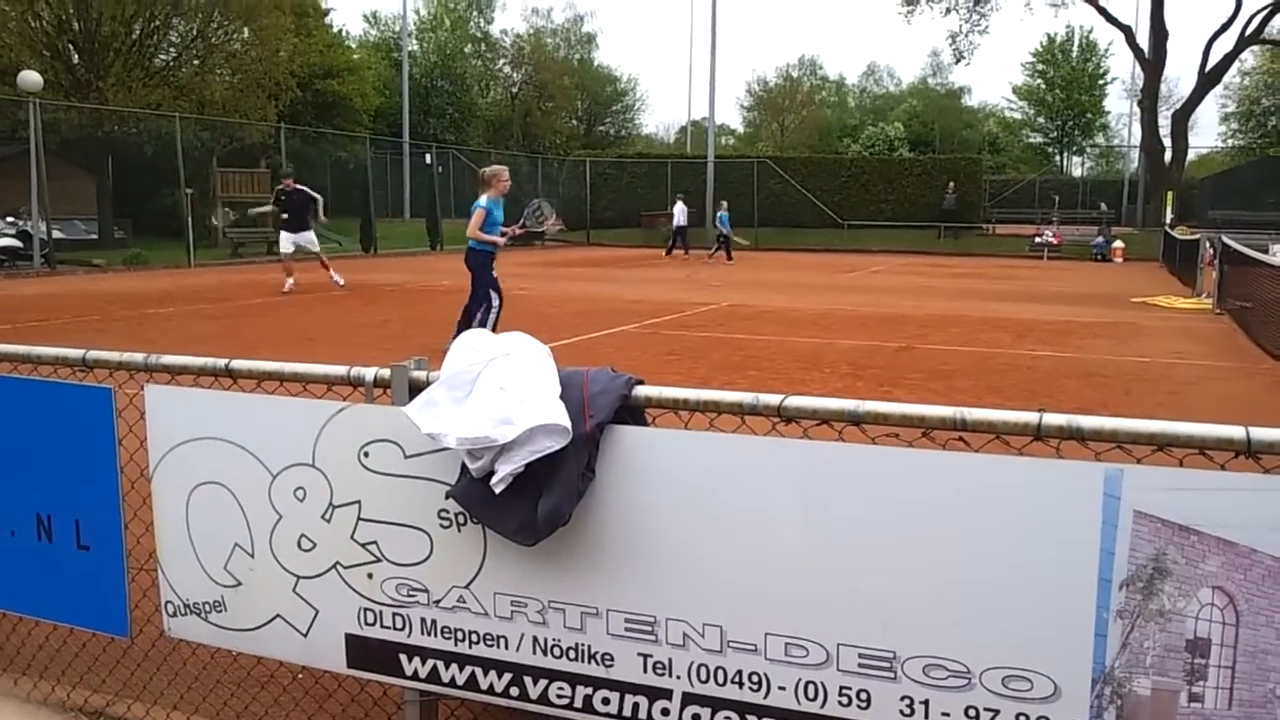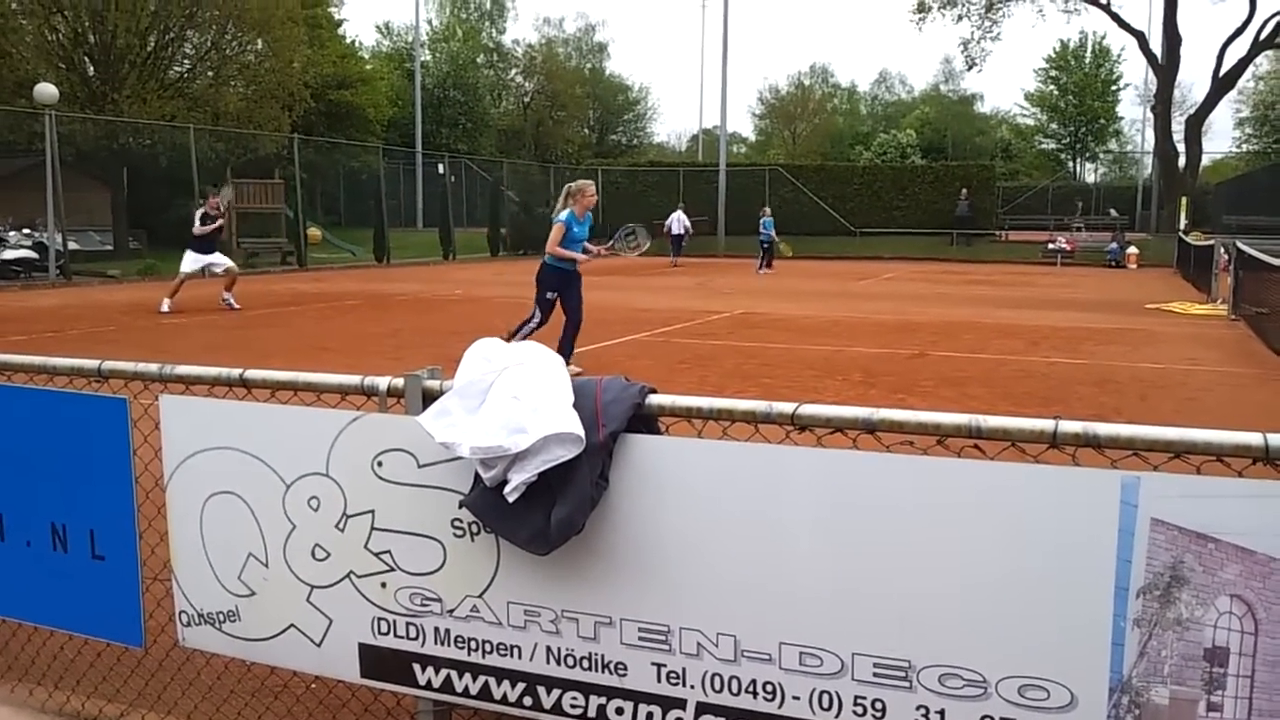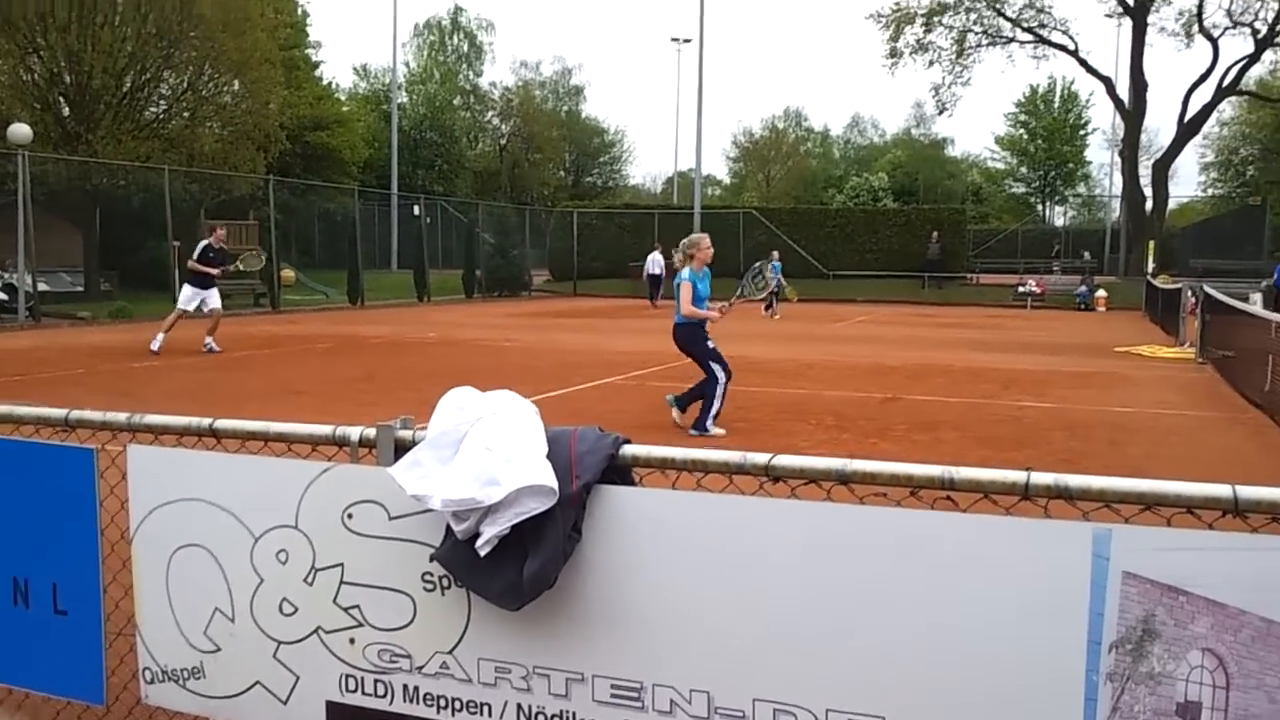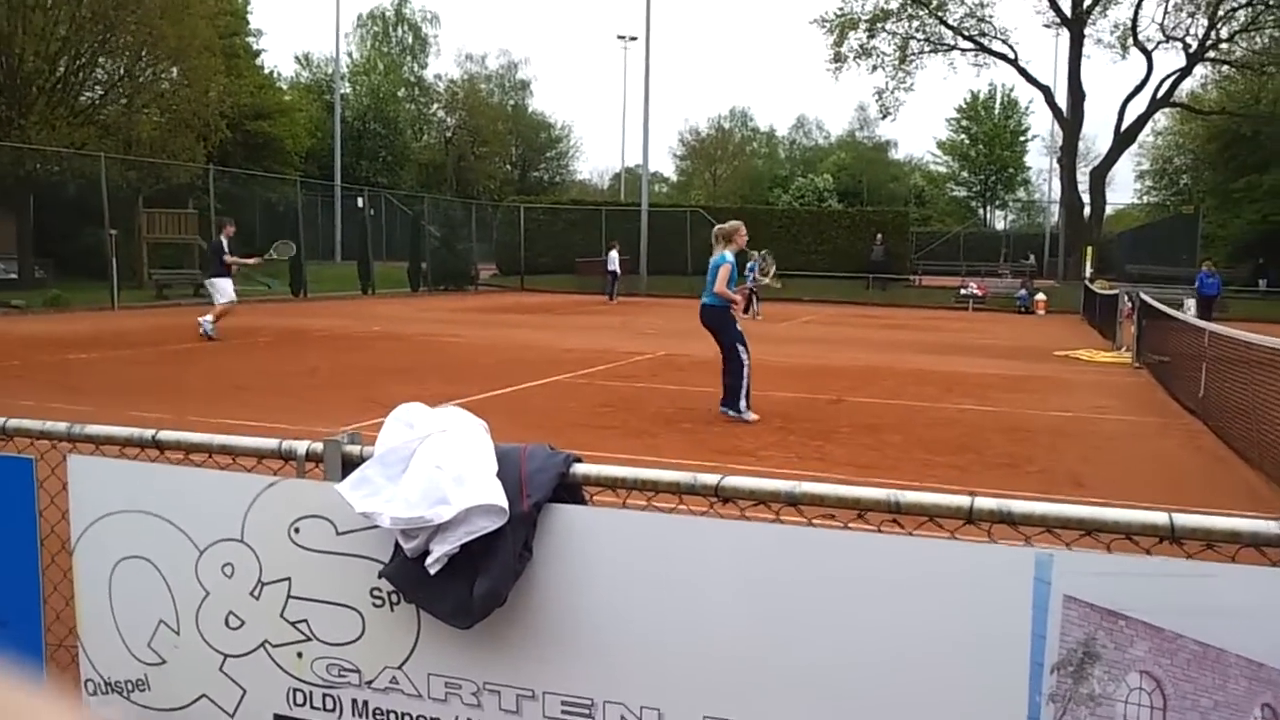
dt=0.7s
person 1, frame 1
left shoulder: (498, 201)
right shoulder: (484, 203)
right elbow: (471, 232)
left wrist: (507, 231)
right wrist: (496, 239)
left hip: (483, 256)
right hip: (479, 256)
left knee: (477, 300)
right knee: (494, 301)
person 1, frame 2
left shoulder: (587, 218)
right shoulder: (564, 218)
right elbow: (550, 247)
left wrist: (593, 249)
right wrist: (575, 255)
left hip: (570, 274)
right hip: (551, 273)
left knee: (575, 318)
right knee: (540, 318)
left ankle: (563, 362)
right ankle: (509, 345)
person 1, frame 3
left shoulder: (705, 273)
right shoulder: (686, 276)
right elbow: (686, 310)
left wrist: (715, 308)
right wrist: (710, 315)
left hip: (696, 331)
right hip: (687, 332)
left knee: (721, 375)
right knee: (719, 375)
left ankle: (679, 402)
right ankle: (703, 425)
person 1, frame 4
left shoulder: (719, 256)
right shoulder: (728, 258)
right elbow: (719, 289)
left wrist: (734, 293)
right wrist: (735, 299)
left hip: (708, 311)
right hip: (718, 312)
left knee: (730, 356)
right knee: (741, 358)
left ankle: (729, 402)
right ankle: (739, 408)
